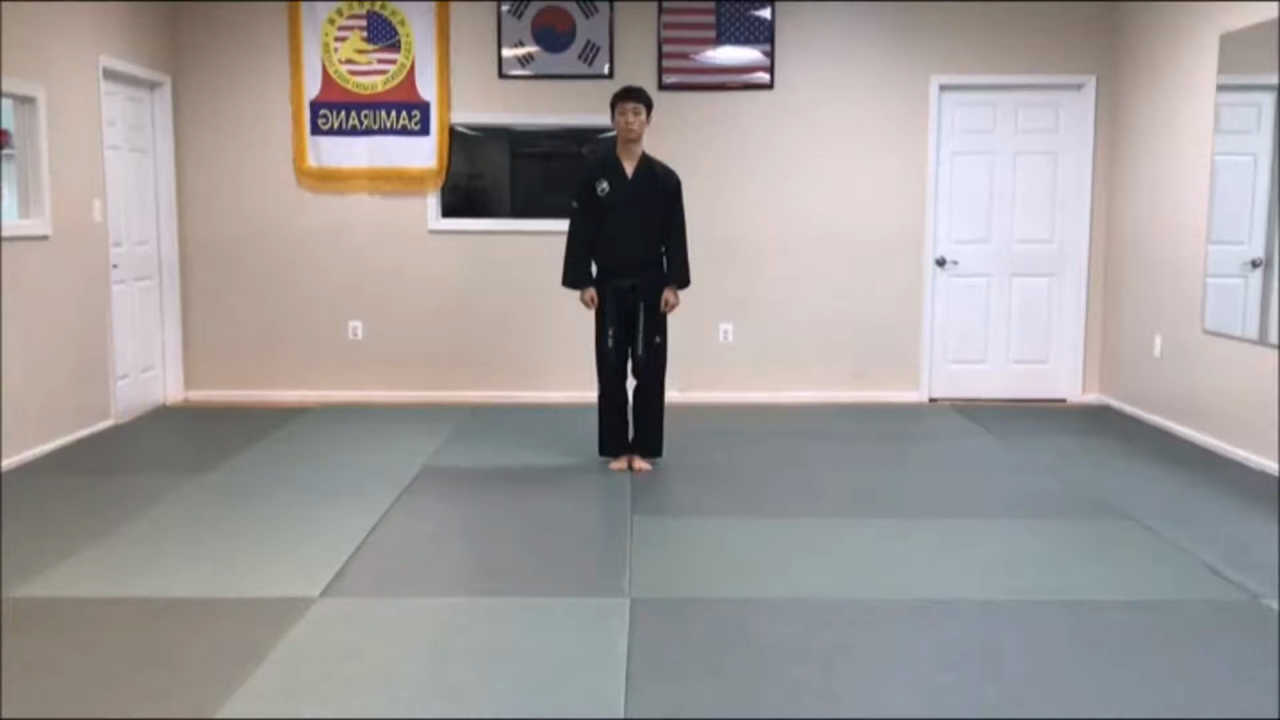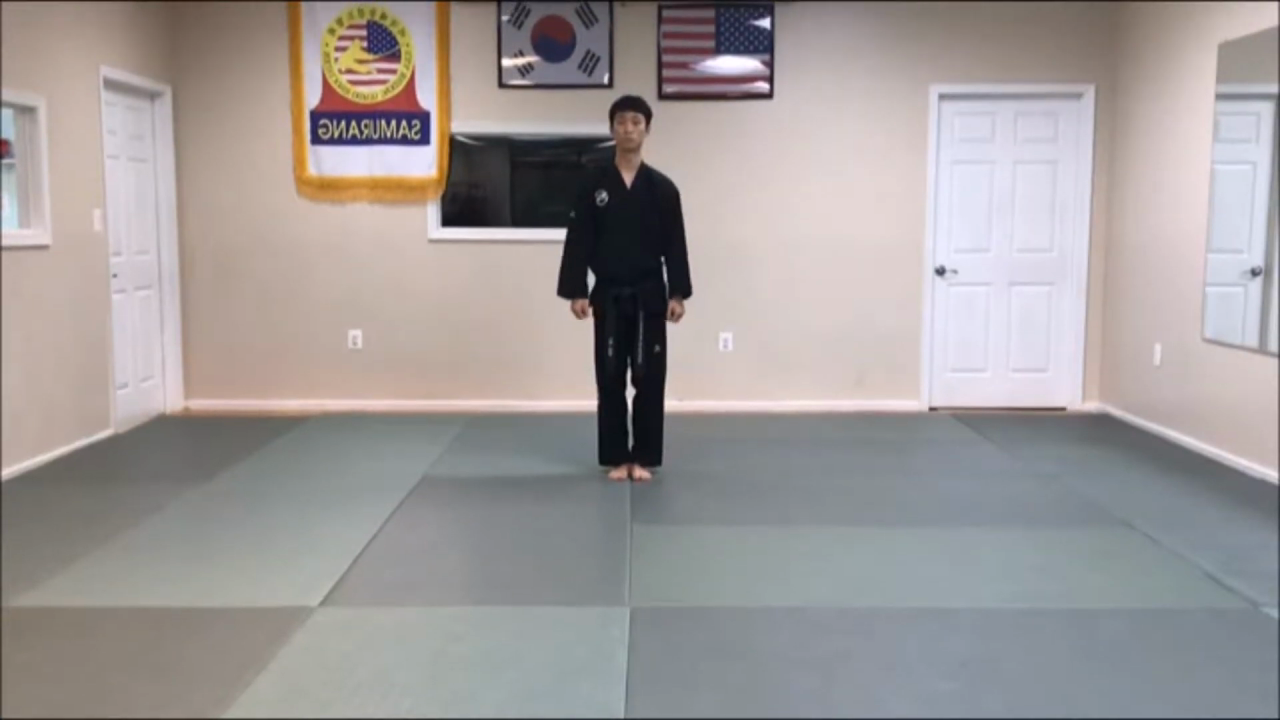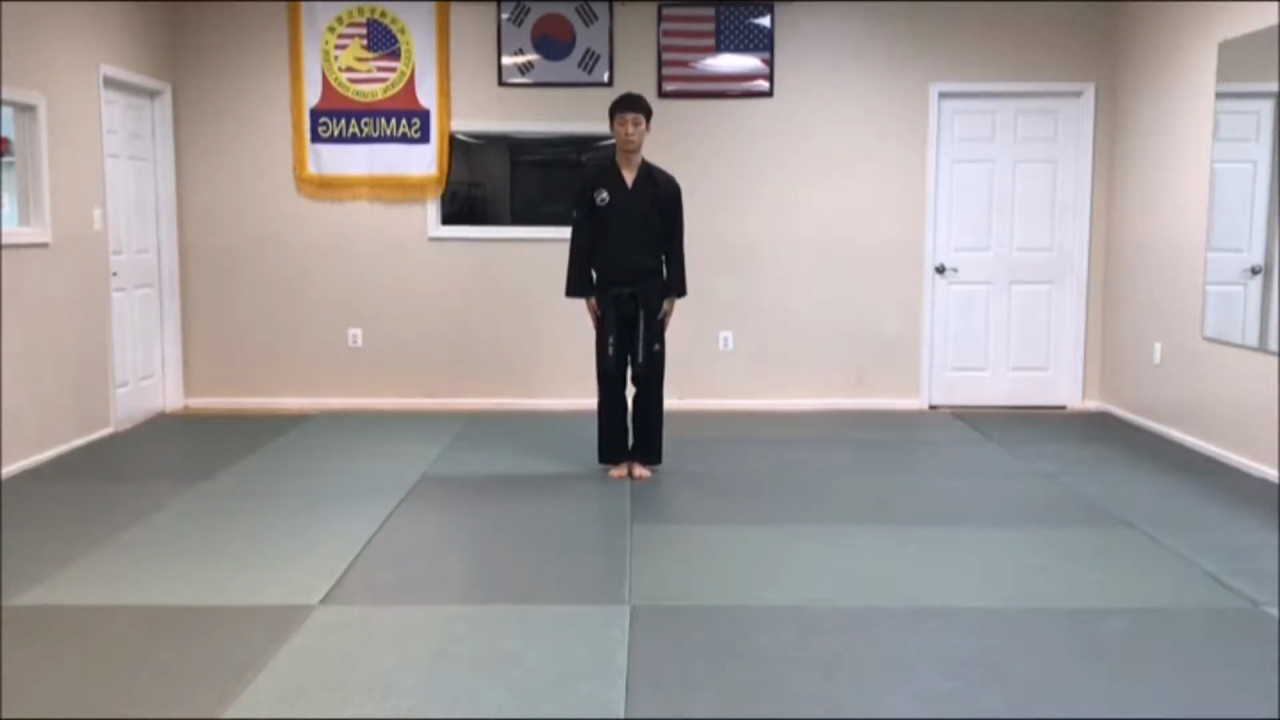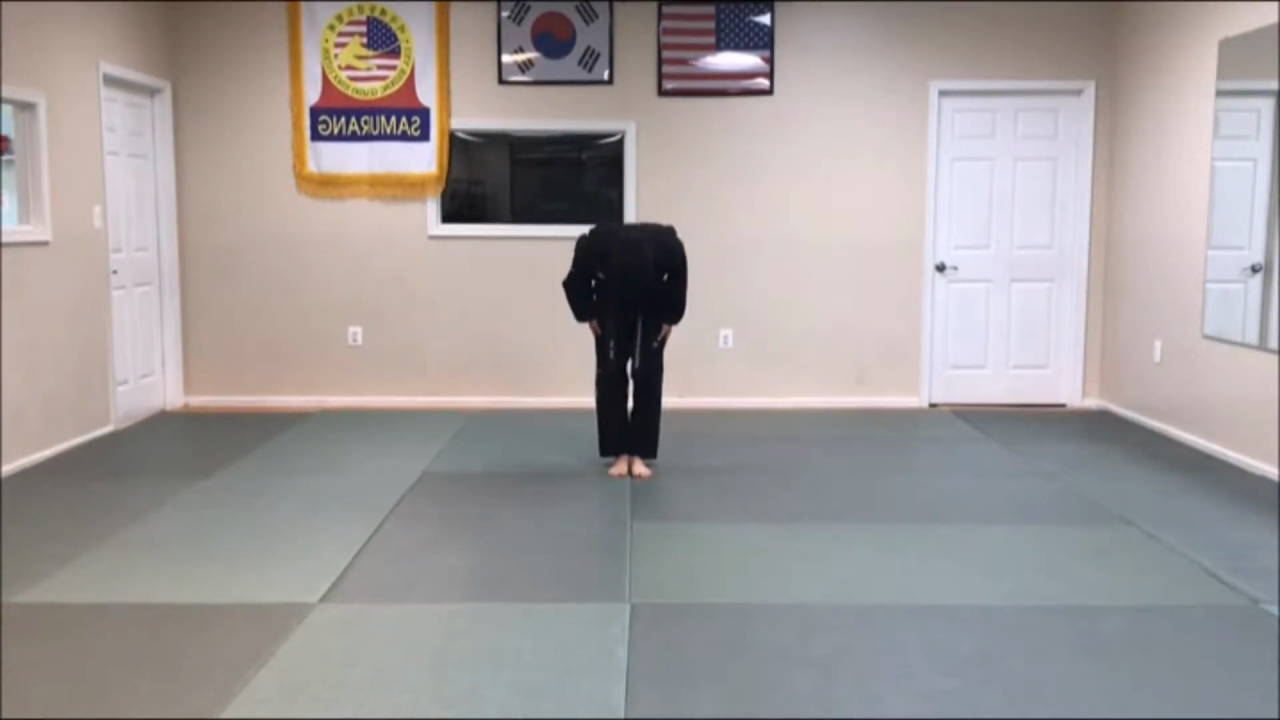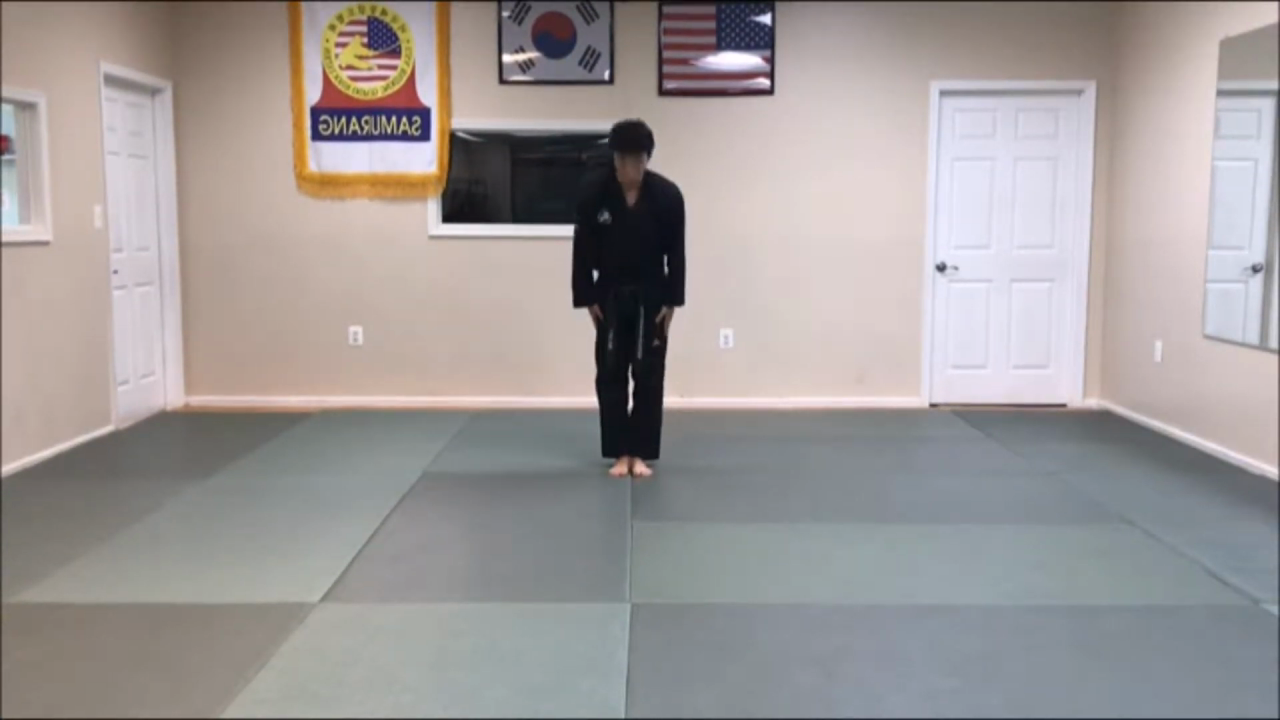
dt=1s
person 1, frame 1
left shoulder: (664, 177)
right shoulder: (595, 173)
left elbow: (674, 235)
right elbow: (581, 231)
left wrist: (673, 284)
right wrist: (584, 282)
left hip: (649, 287)
right hip: (610, 286)
left knee: (649, 369)
right knee: (611, 369)
left ankle: (643, 449)
right ankle: (617, 449)
person 1, frame 2
left shoulder: (662, 187)
right shoulder: (594, 184)
left elbow: (674, 244)
right elbow: (578, 240)
left wrist: (677, 294)
right wrist: (577, 292)
left hip: (649, 295)
right hip: (608, 296)
left knee: (649, 378)
right knee: (610, 378)
left ankle: (644, 457)
right ankle: (617, 458)
person 1, frame 3
left shoulder: (664, 184)
right shoulder: (594, 181)
left elbow: (674, 244)
right elbow: (581, 241)
left wrist: (672, 294)
right wrist: (586, 292)
left hip: (649, 295)
right hip: (609, 295)
left knee: (648, 377)
right knee: (610, 377)
left ankle: (643, 456)
right ankle: (617, 456)
person 1, frame 4
left shoulder: (669, 247)
right shoulder: (592, 248)
left elbow: (677, 283)
right elbow: (575, 284)
left wrist: (670, 318)
right wrist: (588, 315)
left hip: (652, 310)
right hip: (610, 309)
left knee: (647, 373)
right knee: (610, 372)
left ankle: (640, 452)
right ankle: (619, 451)
person 1, frame 5
left shoulder: (668, 195)
right shoulder: (594, 195)
left elbow: (676, 252)
right elbow: (583, 252)
left wrist: (672, 301)
right wrist: (588, 299)
left hip: (651, 298)
right hip: (610, 298)
left knee: (648, 375)
right knee: (610, 374)
left ankle: (641, 453)
right ankle: (620, 452)
